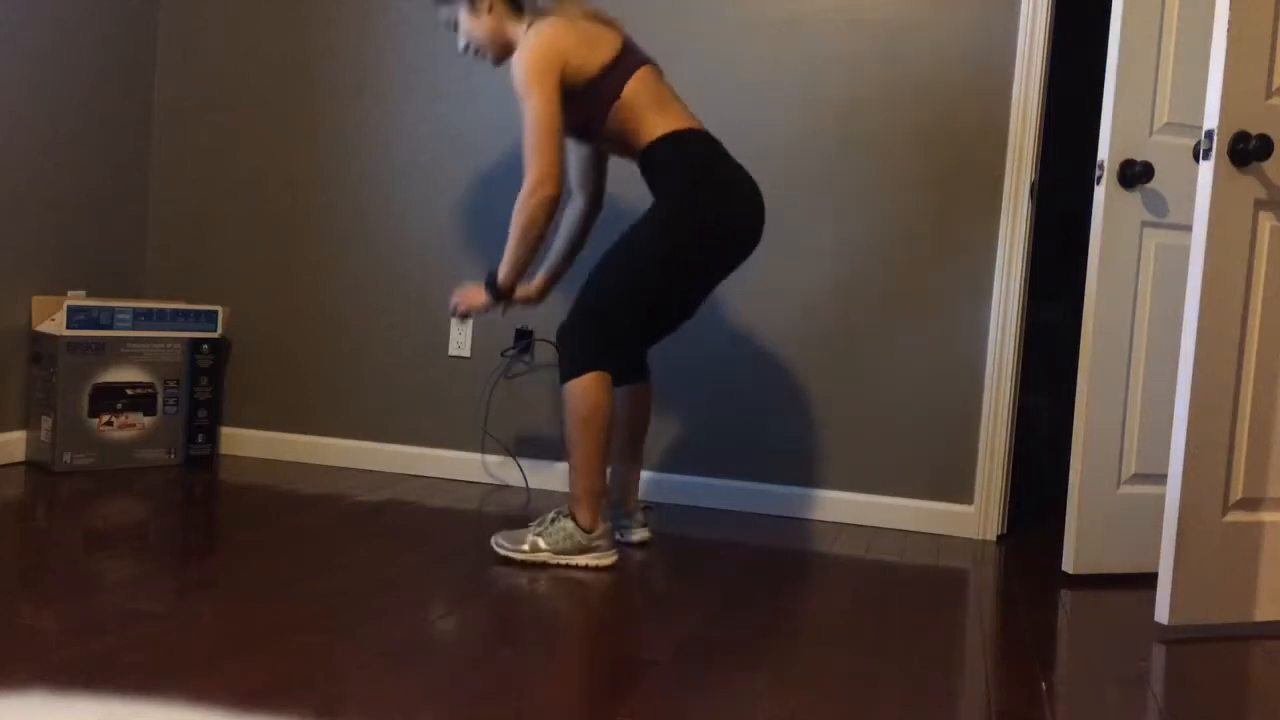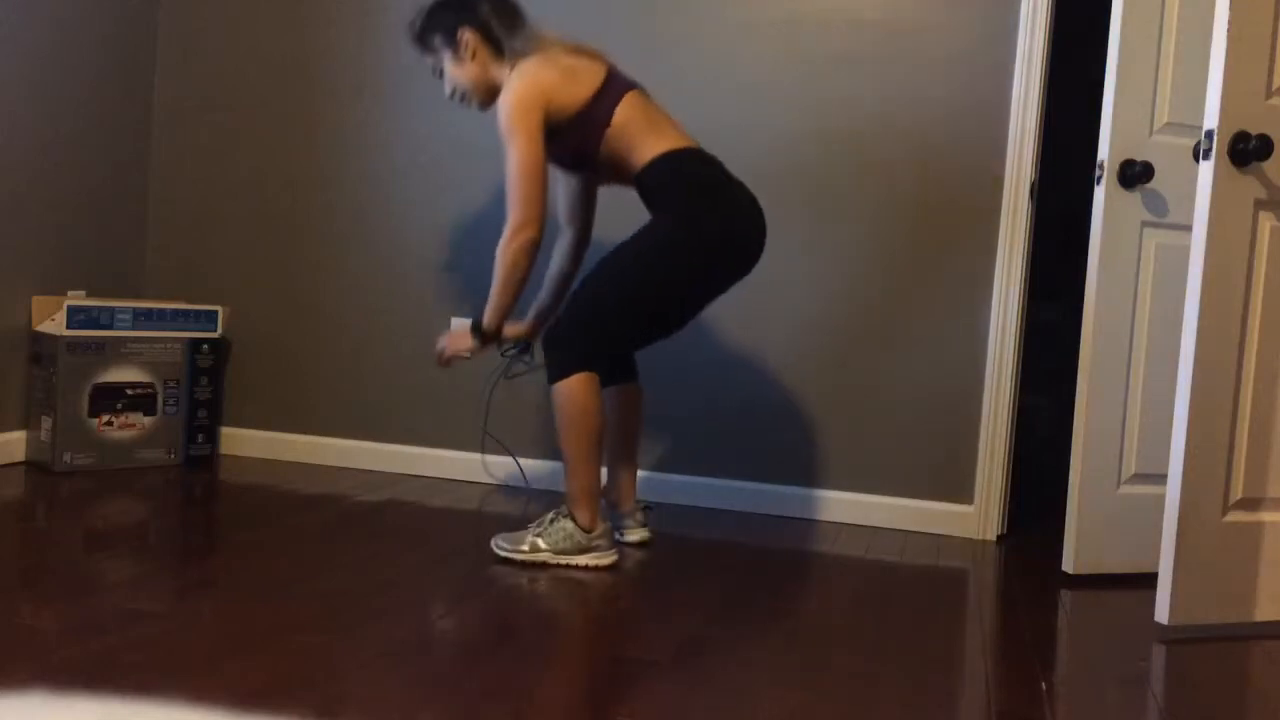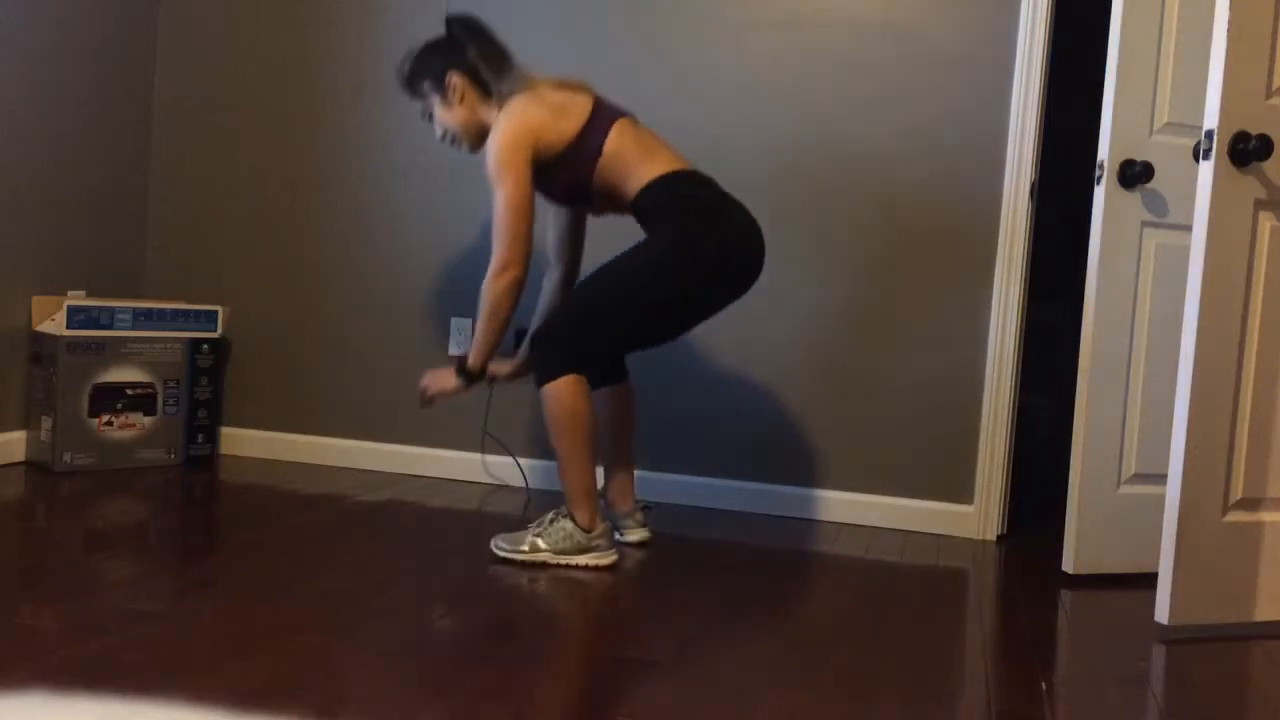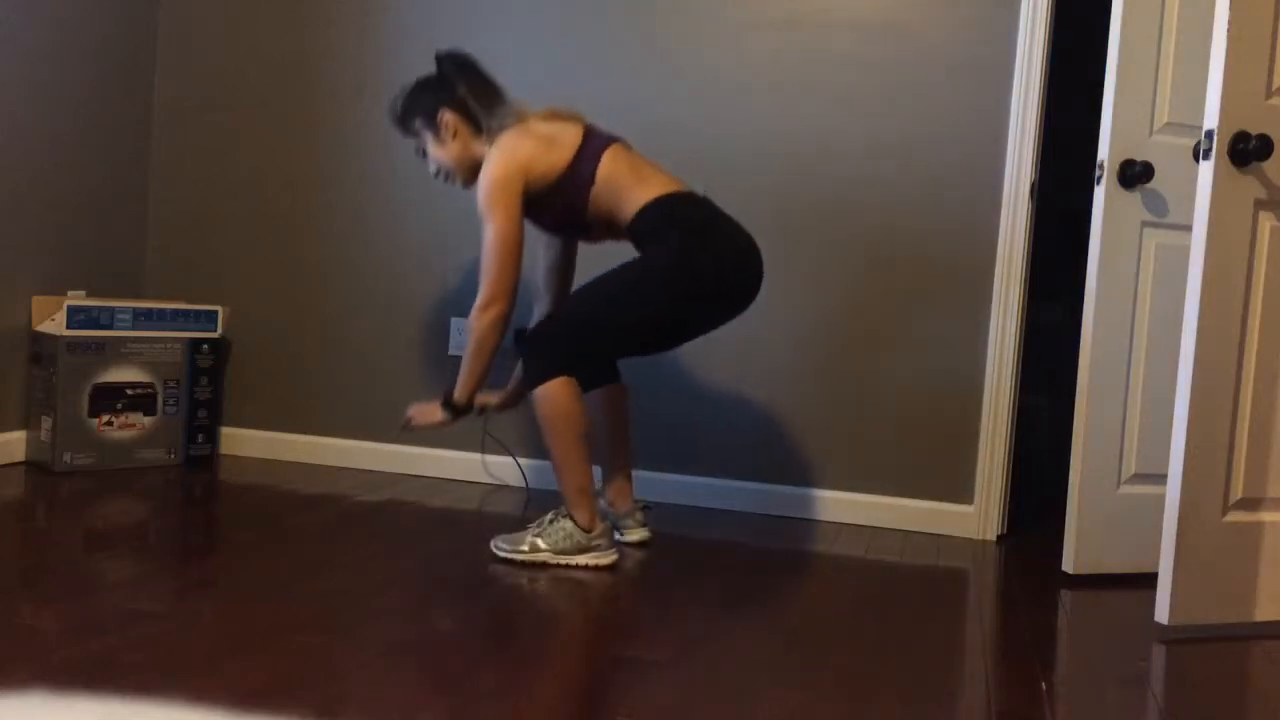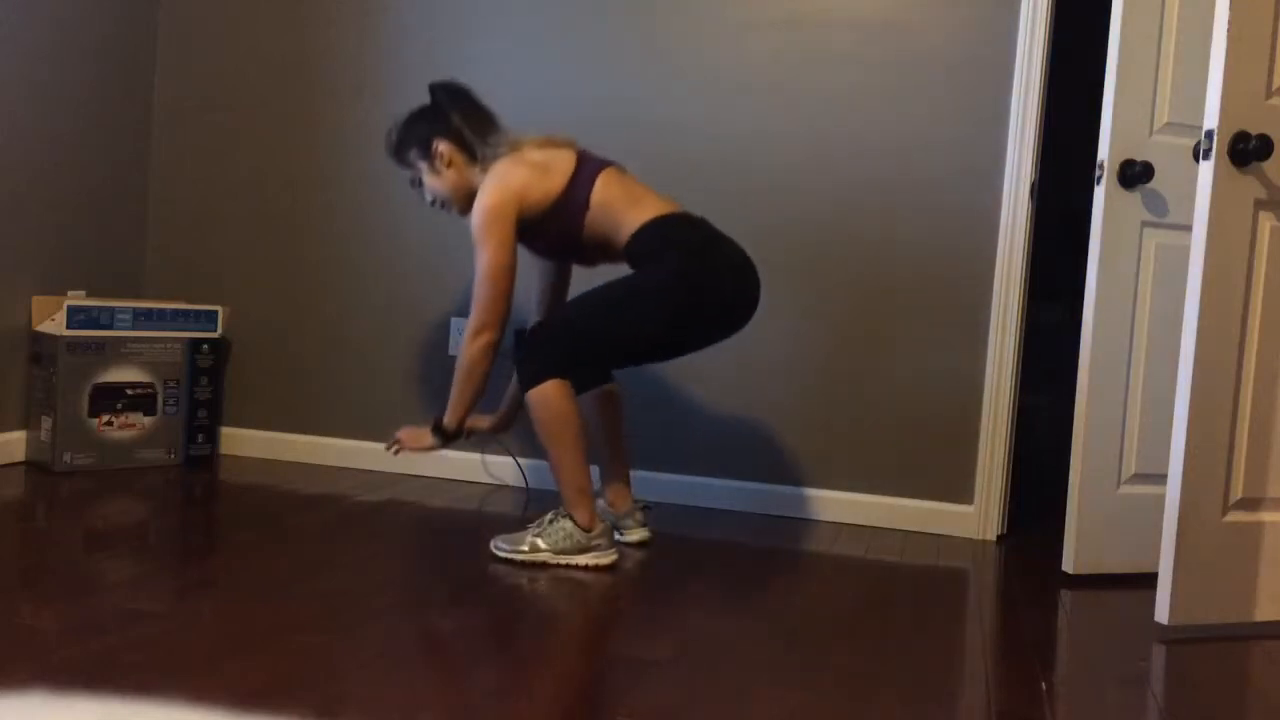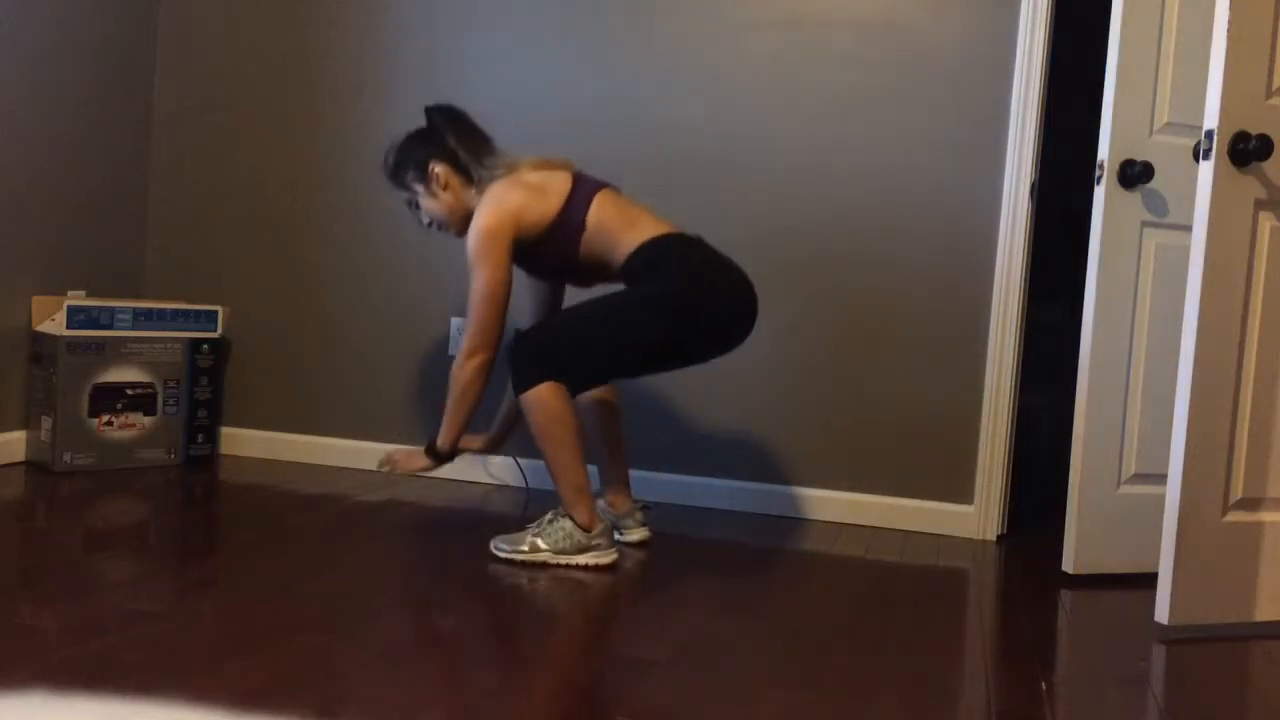
dt=0.1s
person 1, frame 1
left shoulder: (538, 47)
left elbow: (542, 188)
right elbow: (584, 196)
left wrist: (499, 286)
right wrist: (540, 282)
left hip: (698, 196)
right hip: (722, 196)
left knee: (585, 340)
right knee: (614, 341)
left ankle: (586, 528)
right ankle: (624, 509)
person 1, frame 2
left shoulder: (521, 88)
right shoulder: (554, 75)
left elbow: (524, 229)
right elbow: (574, 231)
left wrist: (484, 329)
right wrist: (532, 322)
left hip: (697, 213)
right hip: (721, 211)
left knee: (573, 343)
right knee: (602, 342)
left ankle: (583, 528)
right ankle: (623, 509)
person 1, frame 3
left shoulder: (511, 128)
right shoulder: (544, 116)
left elbow: (507, 270)
right elbow: (562, 267)
left wrist: (471, 367)
right wrist: (525, 359)
left hip: (698, 235)
right hip: (721, 233)
left knee: (561, 347)
right knee: (590, 342)
left ankle: (583, 530)
right ankle: (622, 509)
person 1, frame 4
left shoulder: (502, 162)
right shoulder: (537, 146)
left elbow: (494, 303)
right elbow: (553, 294)
left wrist: (457, 401)
right wrist: (512, 389)
left hip: (694, 255)
right hip: (716, 250)
left knee: (552, 352)
right knee: (582, 347)
left ankle: (582, 528)
right ankle: (621, 508)
person 1, frame 5
left shoulder: (496, 191)
right shoulder: (529, 173)
left elbow: (484, 332)
right elbow: (548, 315)
left wrist: (447, 427)
right wrist: (503, 415)
left hip: (694, 273)
right hip: (713, 269)
left knee: (546, 353)
right knee: (578, 347)
left ankle: (583, 529)
right ankle: (621, 508)
person 1, frame 6
left shoulder: (493, 212)
right shoulder: (526, 193)
left elbow: (478, 352)
right elbow: (543, 331)
left wrist: (440, 447)
right wrist: (493, 436)
left hip: (690, 292)
right hip: (709, 286)
left knee: (538, 358)
right knee: (576, 353)
left ankle: (583, 529)
right ankle: (621, 509)
